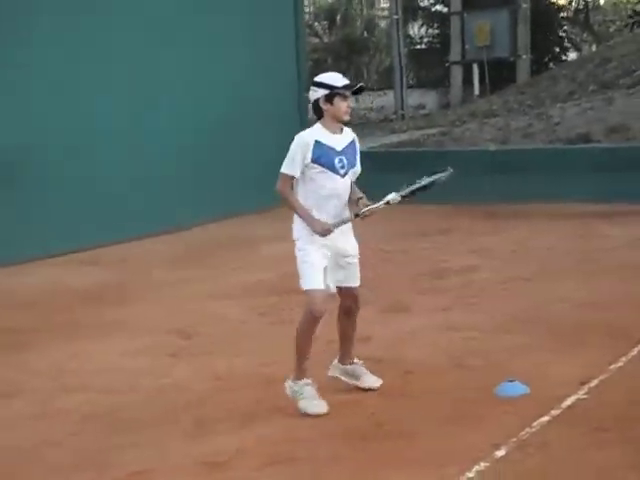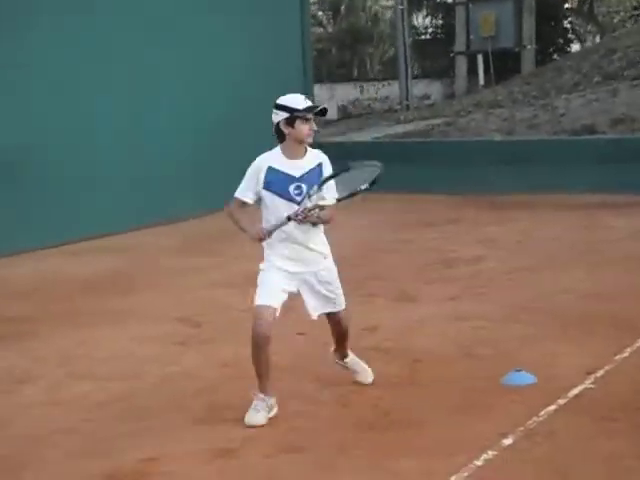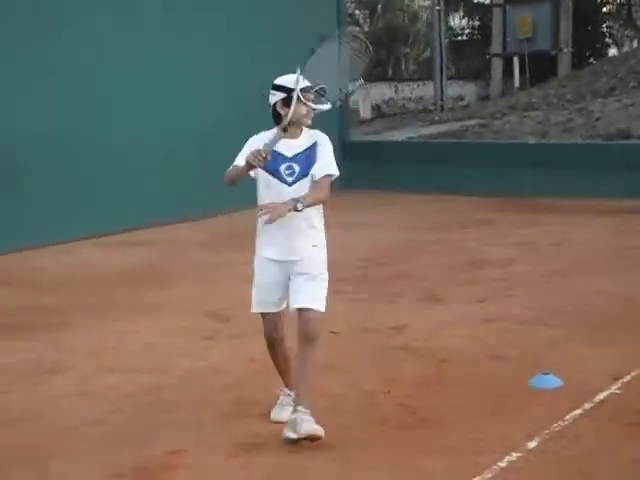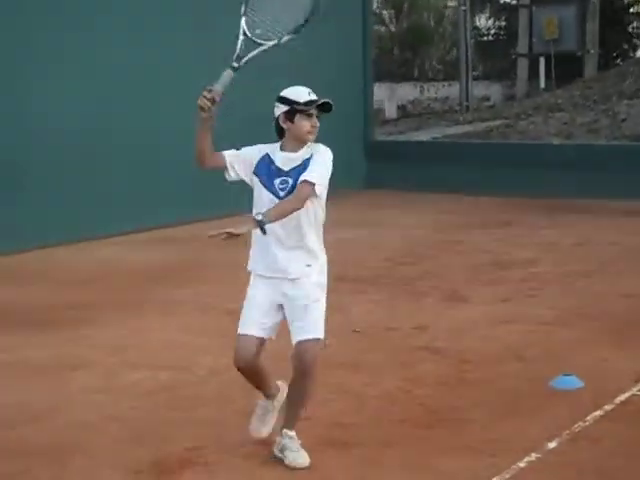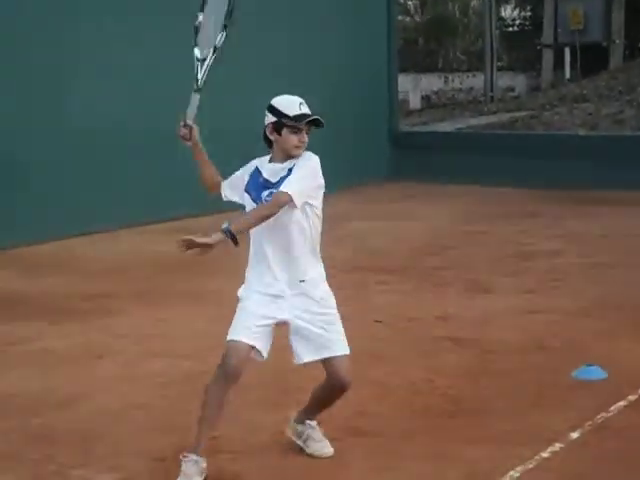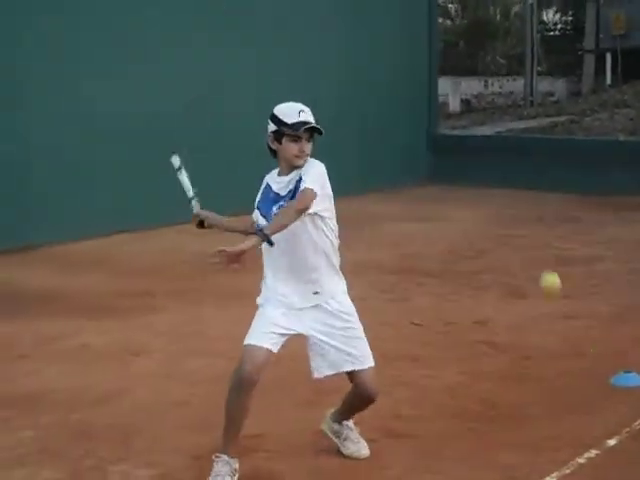
dt=0.3s
person 1, frame 1
left shoulder: (352, 139)
right shoulder: (306, 141)
right elbow: (284, 187)
left wrist: (357, 199)
right wrist: (311, 220)
left hip: (343, 235)
right hip: (313, 236)
left knee: (350, 302)
right knee: (315, 308)
left ankle: (345, 364)
right ankle: (299, 381)
person 1, frame 2
left shoulder: (321, 161)
right shoulder: (263, 165)
left elbow: (330, 211)
right elbow: (235, 207)
left wrist: (315, 217)
right wrist: (250, 228)
left hip: (316, 258)
right hip: (277, 262)
left knee: (340, 324)
right knee: (261, 330)
left ankle: (343, 356)
right ankle: (264, 397)
person 1, frame 3
left shoulder: (320, 142)
right shoulder: (260, 143)
left elbow: (322, 192)
right elbow: (229, 179)
left wrist: (290, 205)
right wrist: (246, 163)
left hip: (309, 251)
right hip: (269, 253)
left knee: (309, 329)
right knee: (272, 333)
left ankle: (297, 412)
right ankle: (291, 390)
person 1, frame 4
left shoulder: (320, 156)
right shoulder: (258, 156)
left elbow: (300, 198)
right elbow: (205, 159)
left wrist: (255, 222)
right wrist: (205, 119)
left hip: (306, 273)
right hip: (265, 274)
left knee: (306, 358)
right knee: (244, 359)
left ankle: (287, 435)
right ankle: (273, 393)
person 1, frame 5
left shoulder: (308, 165)
right shoulder: (254, 169)
left elbow: (272, 206)
right elbow: (222, 190)
left wrist: (224, 234)
right wrist: (197, 146)
left hip: (307, 288)
right hip: (261, 288)
left knee: (341, 378)
right knee: (230, 366)
left ankle: (303, 422)
person 1, frame 6
left shoulder: (314, 171)
right shoulder: (268, 183)
left elbow: (300, 205)
left wrist: (257, 238)
right wrist: (213, 219)
left hip: (327, 299)
right hip: (279, 299)
left knee: (367, 389)
right knee: (246, 373)
left ankle: (339, 421)
